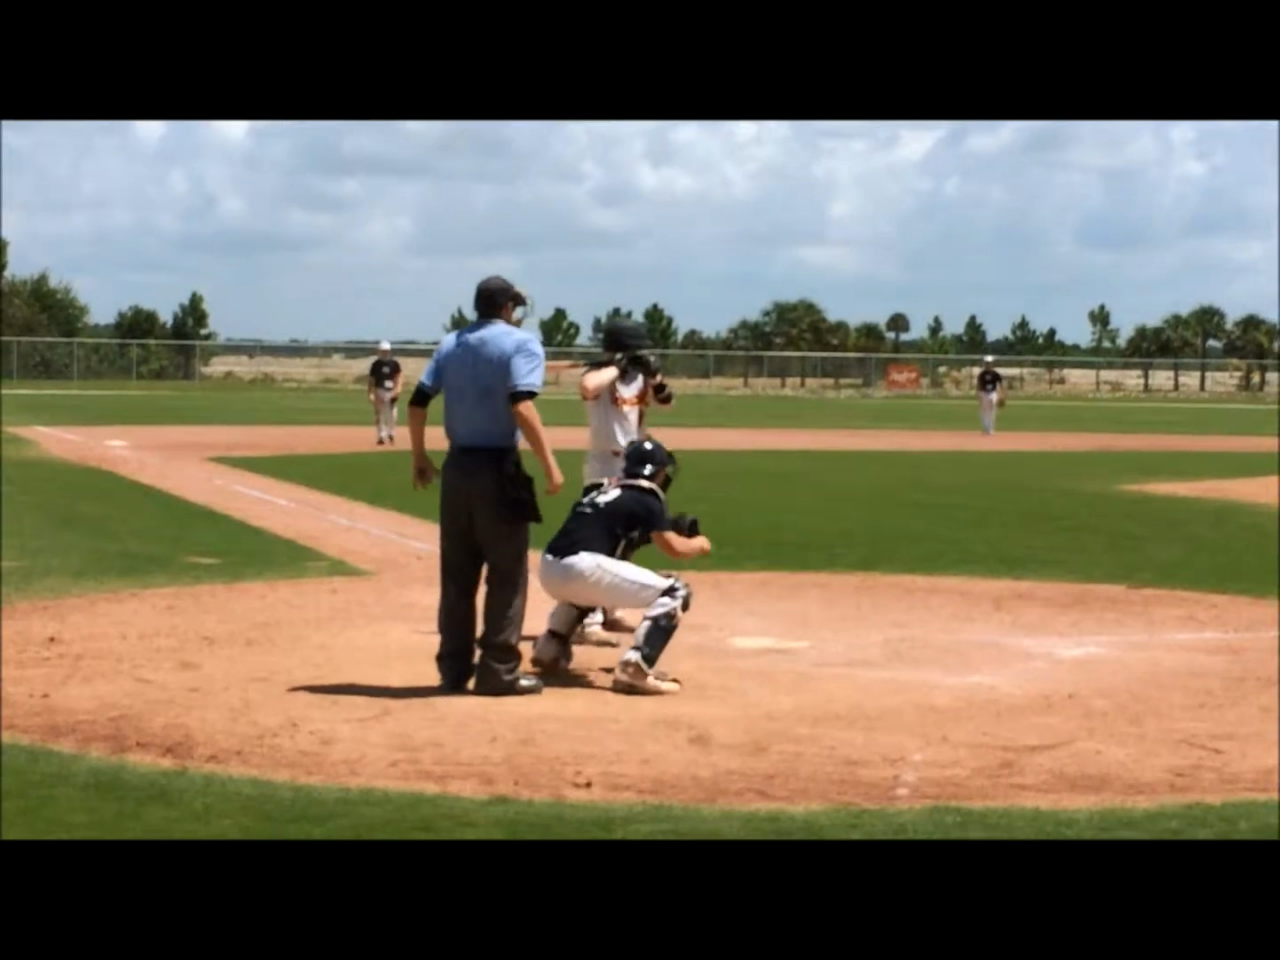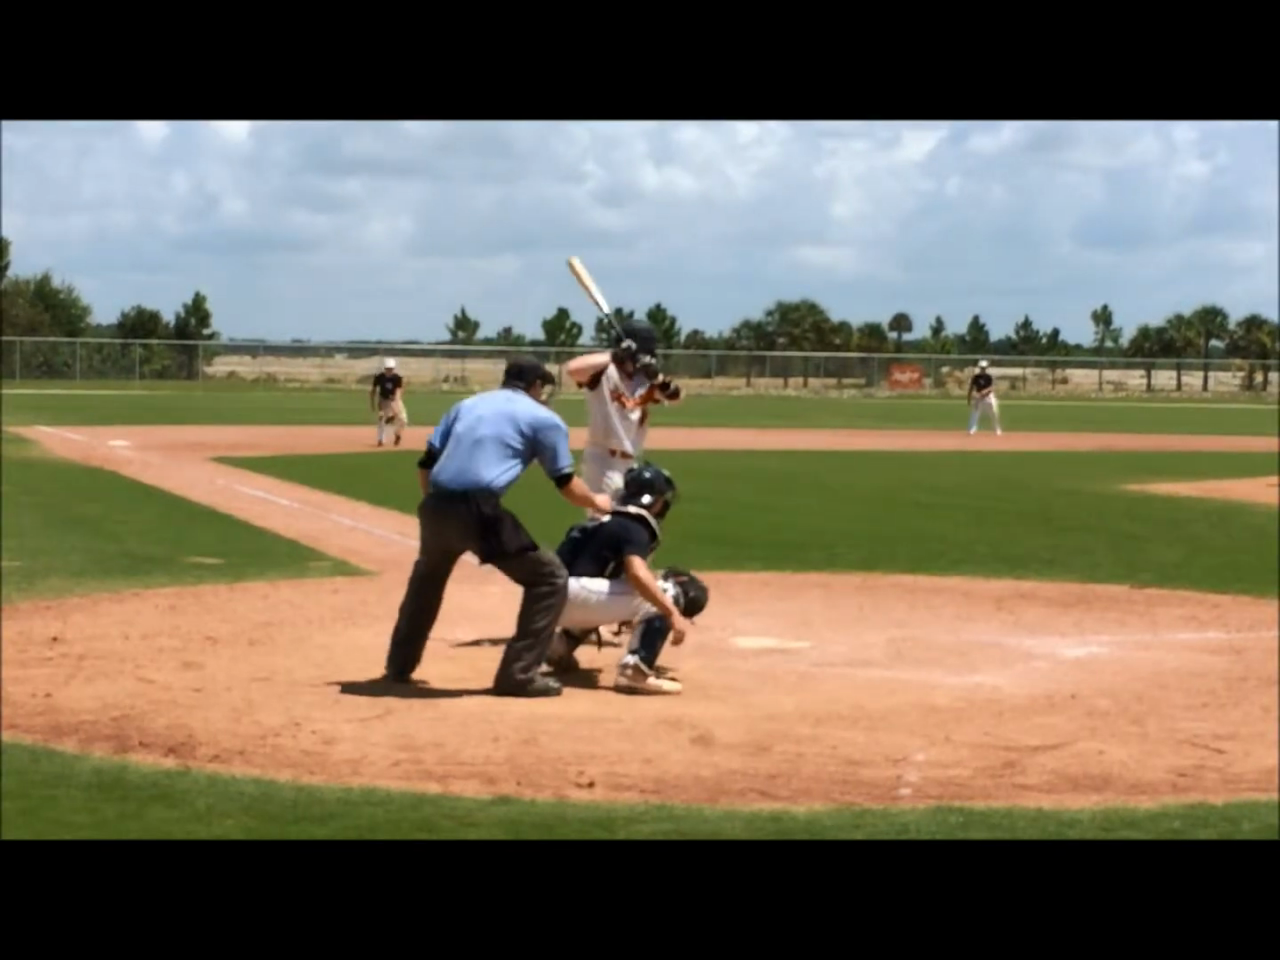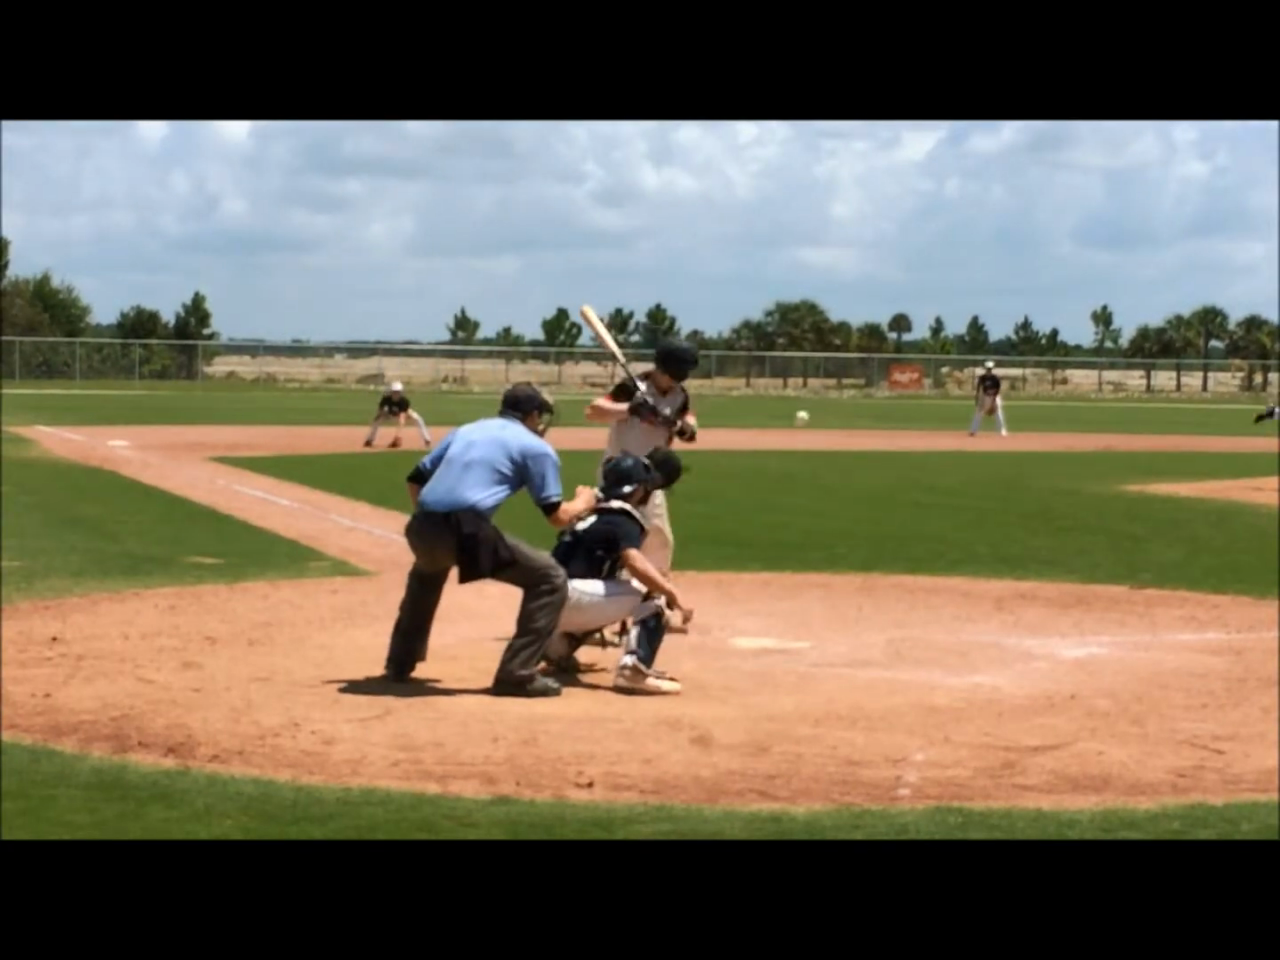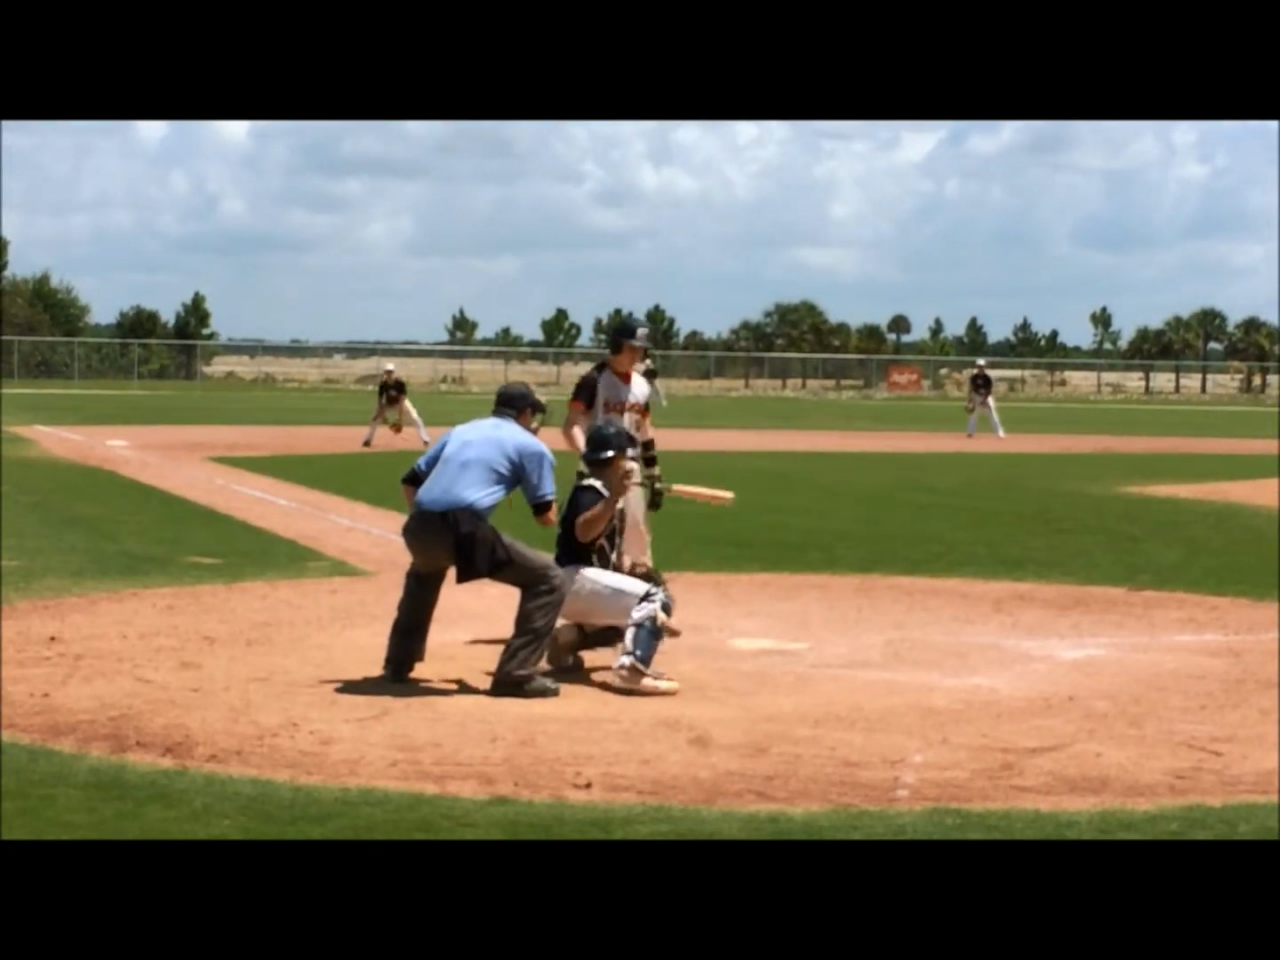
dt=0.7s
person 1, frame 1
left shoulder: (450, 344)
right shoulder: (521, 342)
left elbow: (418, 402)
right elbow: (522, 407)
left wrist: (419, 457)
right wrist: (550, 465)
left hip: (456, 467)
right hip: (496, 468)
left knee: (456, 574)
right knee: (508, 574)
left ankle: (453, 669)
right ankle: (499, 671)
person 1, frame 2
left shoulder: (468, 404)
right shoulder: (543, 417)
left elbow: (426, 463)
right elbow: (566, 484)
right wrist: (597, 502)
left hip: (437, 508)
right hip: (480, 511)
left knee: (427, 577)
right knee: (550, 579)
left ankle: (399, 664)
right ankle: (519, 675)
person 1, frame 3
left shoulder: (465, 430)
right shoulder: (536, 446)
left elbow: (416, 479)
right elbow: (557, 516)
right wrist: (584, 501)
left hip: (422, 529)
right hip: (466, 531)
left knee: (426, 575)
right knee: (550, 579)
left ankle: (399, 663)
right ankle: (517, 674)
person 1, frame 4
left shoulder: (461, 430)
right shoulder: (532, 446)
left elbow: (411, 482)
right elbow: (546, 517)
right wrist: (541, 490)
left hip: (419, 528)
right hip: (464, 530)
left knee: (423, 574)
right knee: (548, 580)
left ankle: (398, 663)
right ankle: (515, 675)
person 2, frame 1
left shoulder: (639, 376)
right shoulder: (599, 373)
left elbow: (665, 400)
right elbow: (587, 387)
left wrist: (653, 374)
right wrist: (618, 365)
right hip: (605, 466)
left knee: (625, 542)
left ankle: (606, 612)
right ankle: (589, 621)
person 2, frame 2
left shoulder: (645, 380)
right shoulder: (604, 372)
left elbow: (675, 396)
right elbow: (572, 370)
left wrist: (656, 376)
right wrist: (613, 356)
left hip: (632, 466)
right hip: (604, 465)
person 2, frame 3
left shoulder: (680, 395)
right shoulder: (633, 388)
left elbow: (691, 433)
right elbow: (593, 410)
left wrist: (674, 423)
right wrist: (633, 409)
left knee: (661, 540)
person 2, frame 4
left shoulder: (642, 385)
right shoulder: (594, 380)
left elbow: (645, 432)
right elbow: (571, 426)
left wrist: (654, 475)
left hip: (631, 471)
left knee: (638, 536)
person 3, frame 1
left shoulder: (603, 490)
right shoulder: (645, 499)
right elbow: (674, 548)
right wrist: (699, 543)
left hip: (550, 570)
right hip: (580, 568)
right knee: (674, 593)
left ankle: (550, 647)
right ankle: (634, 668)
person 3, frame 2
left shoulder: (611, 519)
right shoulder: (635, 527)
right elbow: (637, 574)
right wrist: (672, 613)
right hip: (572, 595)
right knee: (668, 593)
left ankle: (560, 648)
right ankle: (635, 670)
person 3, frame 3
left shoulder: (598, 511)
right shoulder: (623, 519)
right elbow: (635, 563)
right wrist: (675, 595)
right hip: (568, 596)
left knee: (613, 596)
right knee: (655, 595)
left ankle: (559, 647)
right ankle: (633, 670)
person 3, frame 4
left shoulder: (596, 488)
right shoulder: (591, 492)
right elbow: (584, 532)
left wrist: (628, 570)
right wrist: (616, 496)
left hip: (574, 584)
right hip: (575, 581)
left knee: (628, 614)
right knee: (655, 599)
left ankle: (567, 640)
right ankle: (632, 669)
